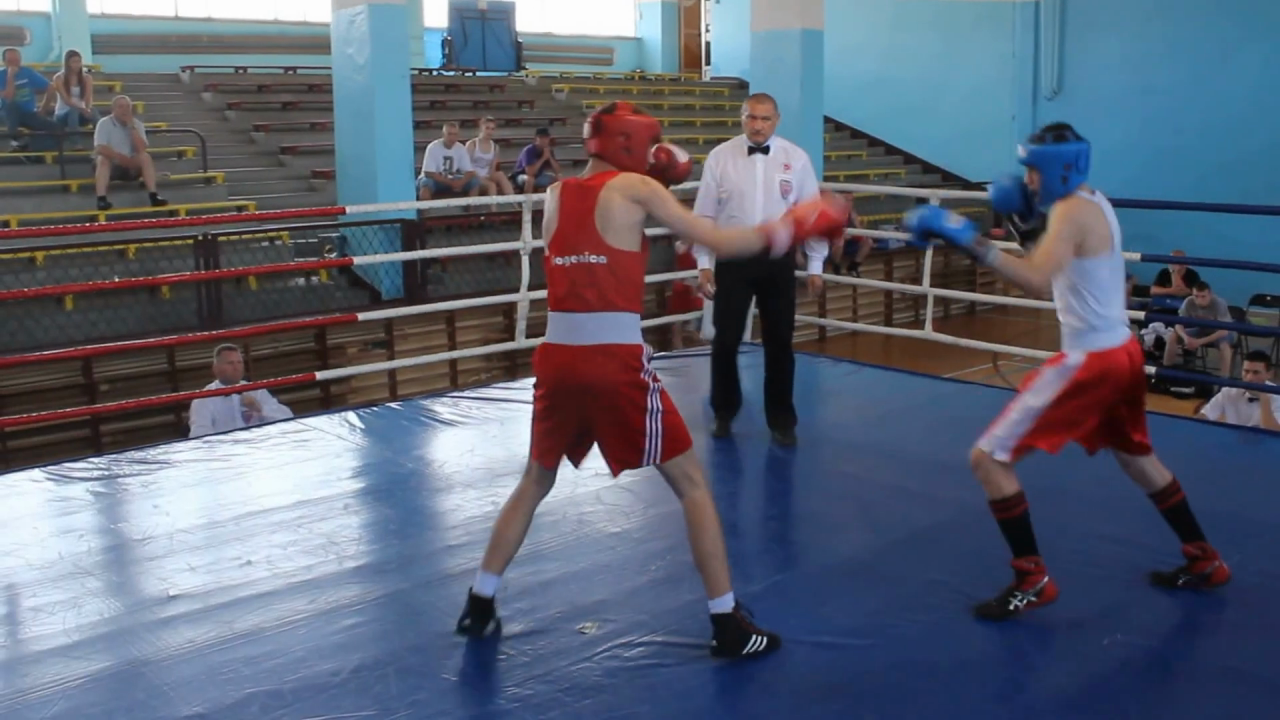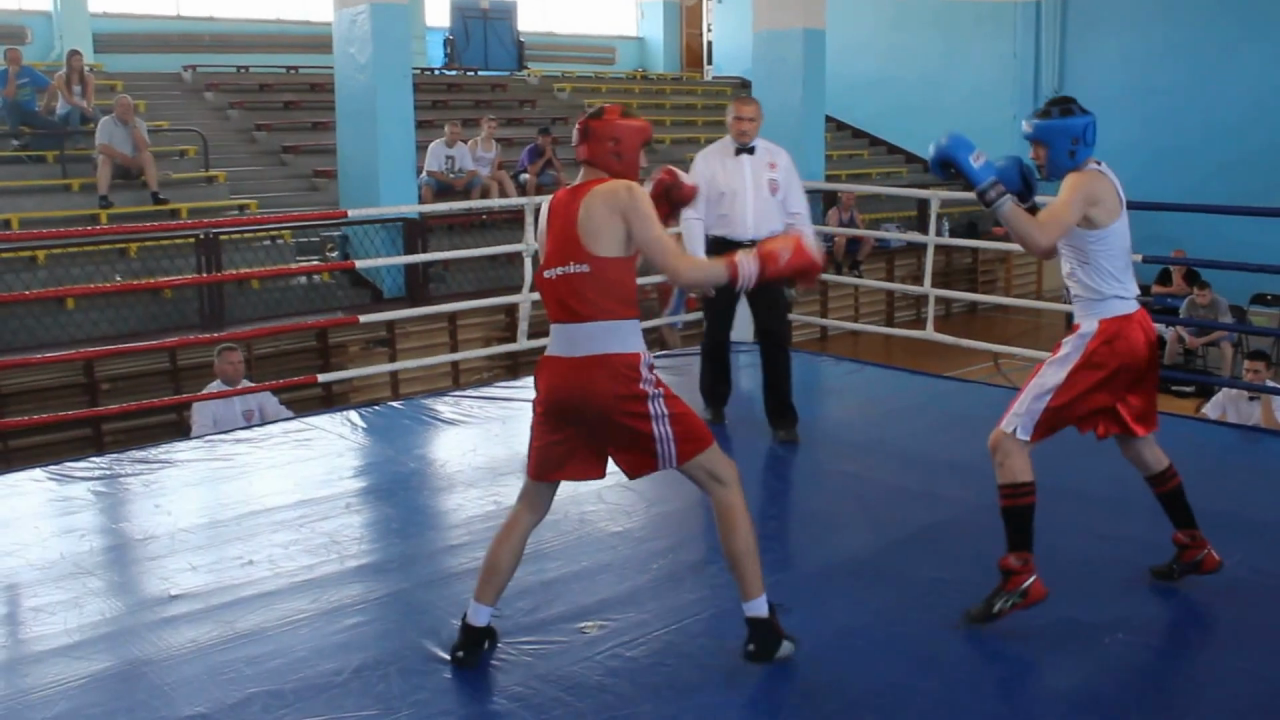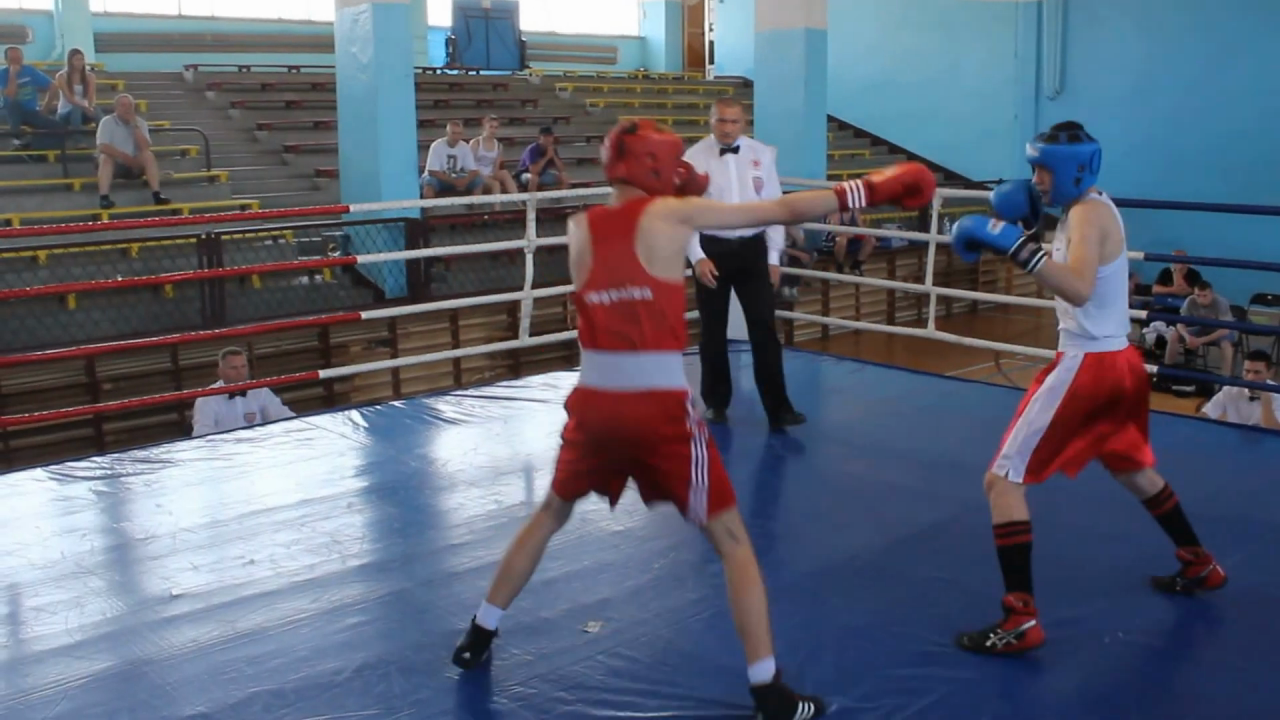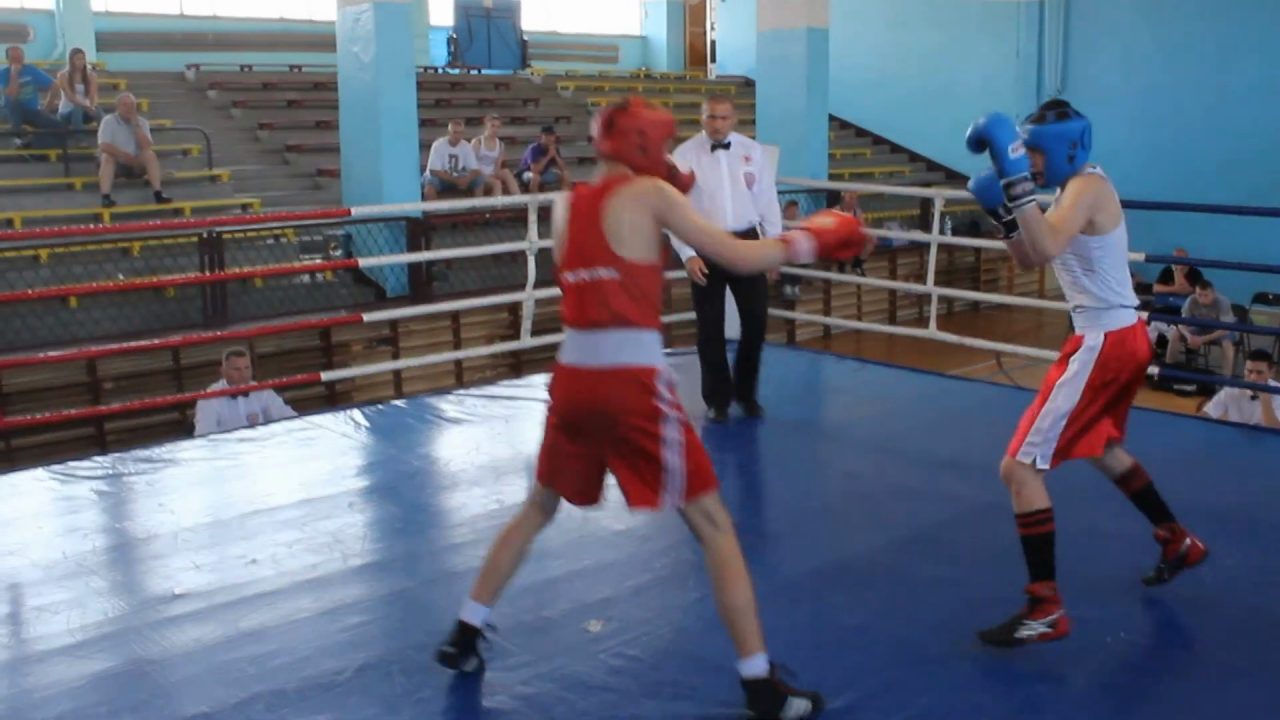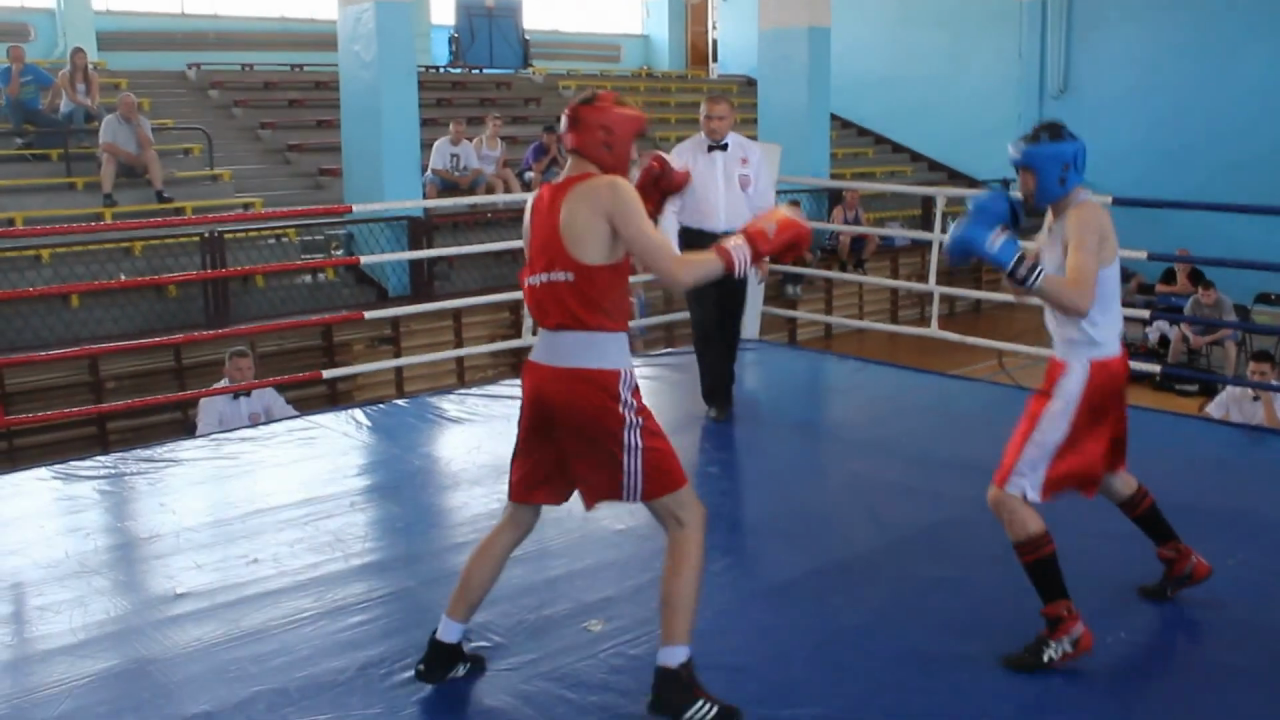
dt=0.2s
person 1, frame 1
left shoulder: (556, 195)
right shoulder: (638, 188)
right elbow: (718, 242)
right wrist: (795, 228)
left hip: (558, 357)
right hip: (618, 362)
left knee: (534, 484)
right knee: (693, 485)
left ankle: (479, 607)
right ankle: (729, 623)
person 1, frame 2
left shoulder: (551, 209)
right shoulder: (623, 194)
right elbow: (682, 272)
left wrist: (657, 210)
right wrist: (759, 263)
left hip: (560, 374)
right hip: (620, 375)
left knee: (530, 505)
right knee: (724, 482)
left ankle: (472, 634)
right ankle: (762, 625)
person 1, frame 3
left shoulder: (580, 227)
right shoulder: (676, 212)
right elbow: (784, 209)
right wrist: (866, 189)
left hip: (595, 402)
right hip: (661, 405)
left knee: (549, 516)
right knee: (733, 543)
left ankle: (479, 637)
person 1, frame 4
left shoulder: (565, 205)
right shoulder: (652, 193)
right elbow: (740, 258)
right wrist: (809, 238)
left hip: (574, 380)
right hip: (637, 385)
left knee: (536, 511)
right knee: (715, 527)
left ankle: (465, 634)
person 1, frame 5
left shoulder: (537, 203)
right shoulder: (610, 193)
right elbow: (678, 275)
left wrist: (651, 199)
right wrist: (753, 245)
left hip: (540, 383)
right hip: (600, 391)
left knee: (516, 522)
right knee: (687, 522)
left ankle: (444, 648)
person 2, frame 1
left shoulder: (1071, 213)
right shoulder: (1093, 205)
left elbow: (1035, 281)
right elbow: (1051, 272)
left wrist: (970, 239)
right wrist: (1023, 220)
left hip: (1089, 361)
right hip: (1120, 354)
left knee: (987, 456)
right knee: (1137, 456)
left ankle: (1033, 577)
right ankle: (1205, 559)
person 2, frame 2
left shoulder: (1082, 184)
right shoulder: (1098, 179)
left elbow: (1040, 240)
right elbow: (1051, 244)
left wrist: (986, 185)
right wrist: (1018, 199)
left hip: (1104, 334)
right hip: (1131, 327)
left knee: (1009, 440)
right knee: (1136, 440)
left ankle: (1021, 577)
right ankle: (1195, 547)
person 2, frame 3
left shoulder: (1090, 216)
right shoulder: (1087, 211)
left elbow: (1077, 290)
right elbow: (1059, 279)
left wrist: (1019, 245)
right wrist: (1016, 236)
left hip: (1089, 365)
right hip: (1120, 362)
left knee: (1001, 482)
right knee: (1132, 468)
left ankle: (1020, 618)
right ankle: (1200, 563)
person 2, frame 4
left shoulder: (1087, 187)
right shoulder: (1072, 188)
left elbow: (1045, 250)
right elbow: (1027, 257)
left wrist: (1016, 180)
right wrist: (1001, 210)
left hip: (1107, 344)
right hip: (1108, 338)
left knee: (1020, 469)
right knee: (1098, 448)
left ankle: (1047, 608)
right ankle: (1177, 541)
person 2, frame 5
left shoulder: (1084, 218)
right shoulder: (1060, 215)
left elbow: (1078, 301)
right elbow: (1025, 279)
left wrist: (1012, 258)
right wrist: (999, 238)
left hip: (1091, 371)
right hip: (1091, 365)
left knee: (1008, 495)
right knee: (1102, 473)
left ankle: (1066, 628)
right ankle: (1182, 560)
person 3, frame 1
left shoulder: (796, 159)
right shoulder: (720, 157)
right elbow: (704, 214)
left wrist: (815, 265)
right wrist: (704, 263)
left hip: (778, 257)
right hip: (732, 255)
left knee: (779, 342)
right knee: (726, 339)
left ankle: (781, 421)
right ankle: (724, 412)
person 3, frame 2
left shoulder: (779, 158)
right shoulder: (708, 159)
left elbow: (797, 212)
right elbow: (693, 216)
right wrist: (699, 260)
right hip: (722, 253)
left knee: (775, 337)
right knee: (716, 336)
left ankle: (782, 419)
right ankle: (715, 403)
person 3, frame 3
left shoulder: (761, 154)
right shoulder: (693, 159)
left wrist: (774, 256)
right wrist: (697, 256)
left hip: (753, 248)
right hip: (712, 250)
left knee: (764, 329)
right knee: (713, 332)
left ankle: (778, 409)
right ankle: (717, 402)
person 3, frame 4
left shoulder: (753, 151)
right shoulder: (684, 155)
left elbow: (768, 202)
right wrist: (687, 254)
left hip: (746, 242)
left knee: (756, 322)
right knee: (710, 327)
left ankle: (745, 392)
right ankle: (717, 399)
person 3, frame 5
left shoulder: (751, 153)
right shoulder: (681, 155)
left elbow: (764, 204)
right elbow: (669, 207)
right hip: (696, 244)
left knee: (730, 321)
right knee: (705, 324)
left ankle: (723, 390)
right ankle: (716, 397)
